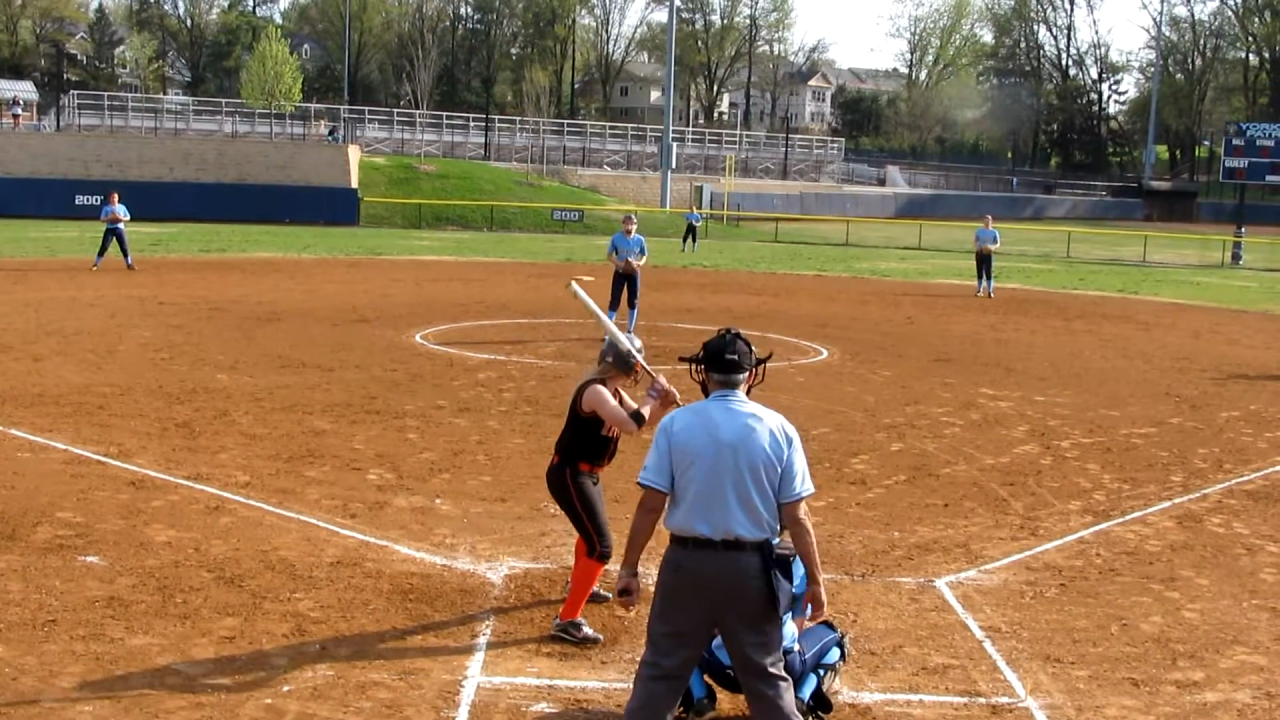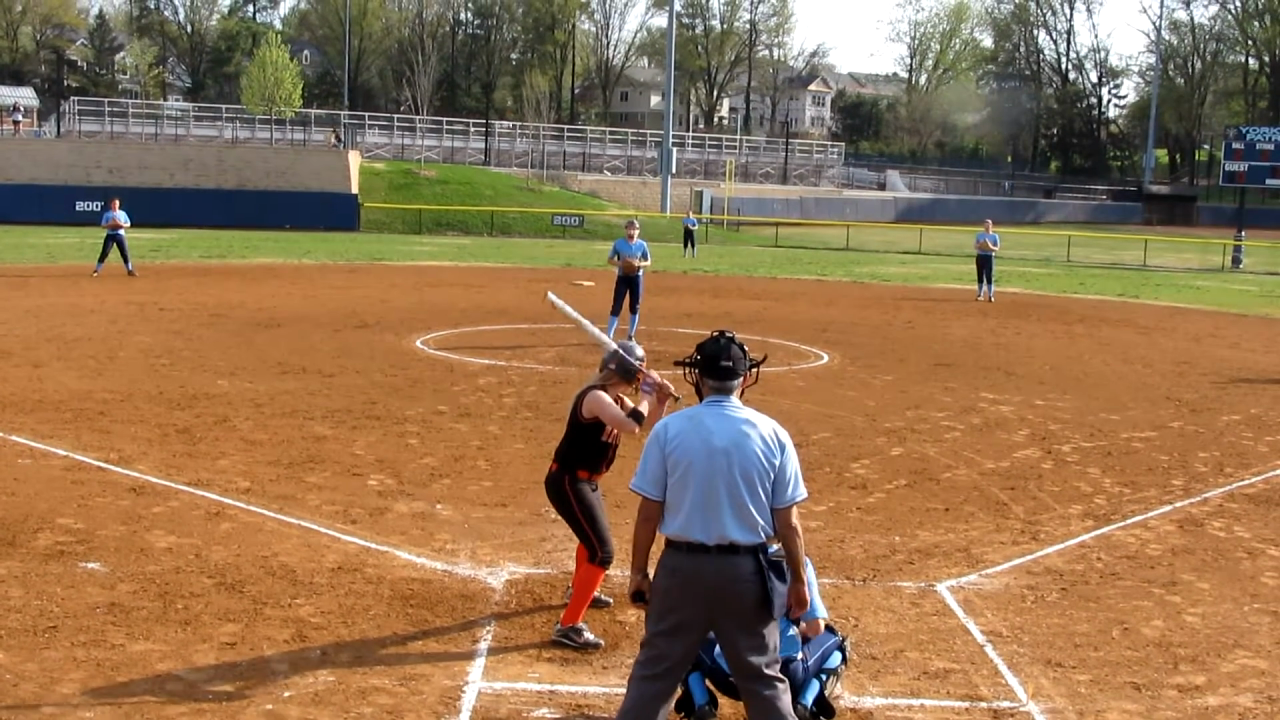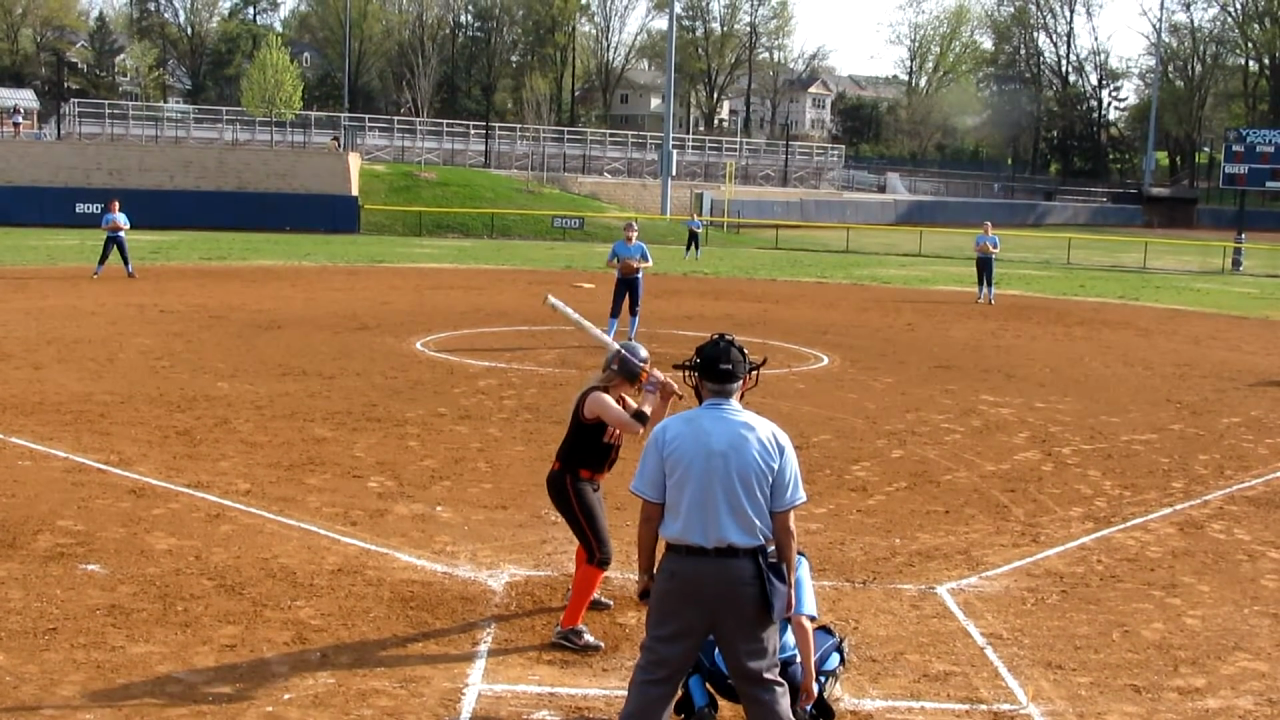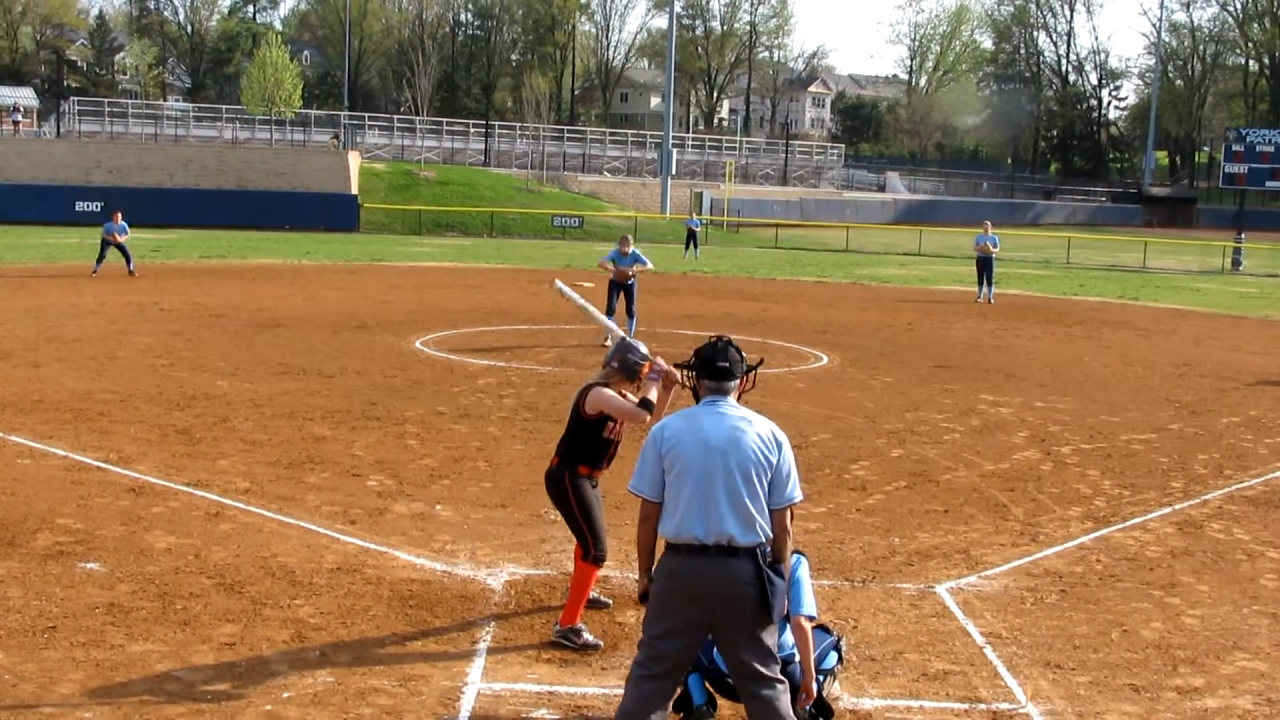
dt=1s
person 1, frame 1
left shoulder: (676, 423)
right shoulder: (778, 428)
left elbow: (651, 504)
right elbow: (795, 516)
left wrist: (629, 568)
right wrist: (814, 579)
left hip: (687, 562)
right hip: (751, 565)
left knee: (662, 669)
right knee: (764, 673)
person 1, frame 2
left shoulder: (669, 429)
right shoulder: (772, 434)
left elbow: (649, 513)
right elbow: (787, 523)
left wrist: (639, 571)
right wrist: (797, 579)
left hip: (681, 565)
right hip: (746, 569)
left knee: (654, 668)
right knee: (761, 676)
person 1, frame 3
left shoulder: (668, 432)
right shoulder: (772, 437)
left elbow: (650, 516)
right elbow: (784, 527)
left wrist: (645, 572)
right wrist: (788, 583)
left hip: (681, 568)
right hip: (746, 572)
left knee: (656, 671)
right knee: (760, 677)
person 1, frame 4
left shoulder: (666, 430)
right shoulder: (769, 434)
left elbow: (648, 516)
right elbow: (781, 525)
left wrist: (645, 573)
right wrist: (776, 579)
left hip: (681, 567)
right hip: (744, 569)
left knee: (652, 672)
right knee: (761, 679)
person 2, frame 1
left shoulder: (613, 393)
right shoulder: (595, 391)
left elbow: (642, 420)
right elbow: (631, 426)
left wrist: (662, 403)
right wrist: (652, 394)
left hip: (585, 474)
right hip: (569, 475)
left knee: (592, 530)
right knee: (601, 546)
left ankle: (579, 585)
right ankle: (567, 620)
person 2, frame 2
left shoulder: (613, 398)
right shoulder: (596, 397)
left elbow: (647, 421)
right elbow: (631, 426)
left wrist: (660, 398)
right wrist: (647, 391)
left hip: (584, 481)
right hip: (568, 482)
left knee: (593, 536)
right knee: (602, 552)
left ankle: (580, 591)
right ankle: (568, 625)
person 2, frame 3
left shoulder: (616, 398)
right shoulder: (598, 398)
left elbow: (649, 421)
right elbow: (635, 427)
left wrist: (664, 397)
right wrist: (650, 390)
left hip: (586, 481)
right hip: (570, 482)
left knee: (592, 539)
right knee: (600, 553)
left ankle: (581, 593)
right ankle: (568, 627)
person 2, frame 4
left shoulder: (614, 394)
right shoulder: (599, 394)
left elbow: (652, 414)
right elbow: (641, 416)
left wrist: (666, 387)
right wrist: (655, 379)
left hip: (585, 477)
right hip: (569, 478)
left knee: (592, 536)
right knee: (595, 550)
left ankle: (581, 592)
right ankle: (567, 626)
